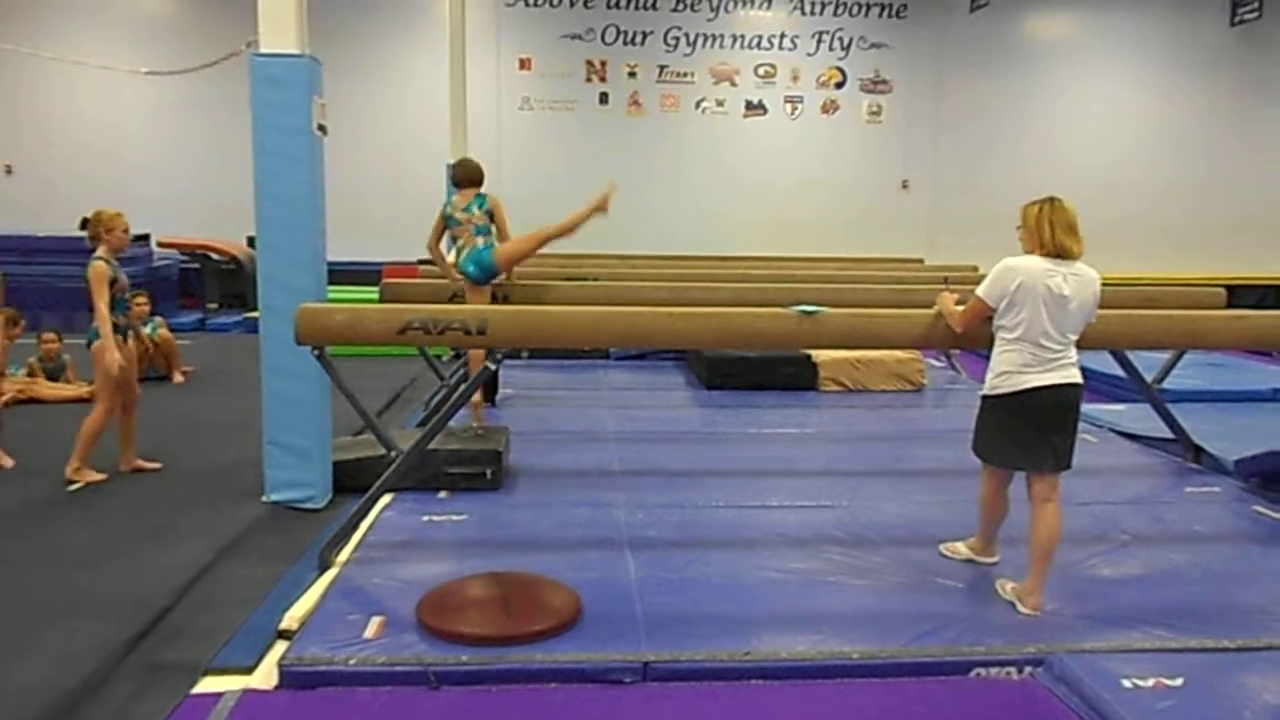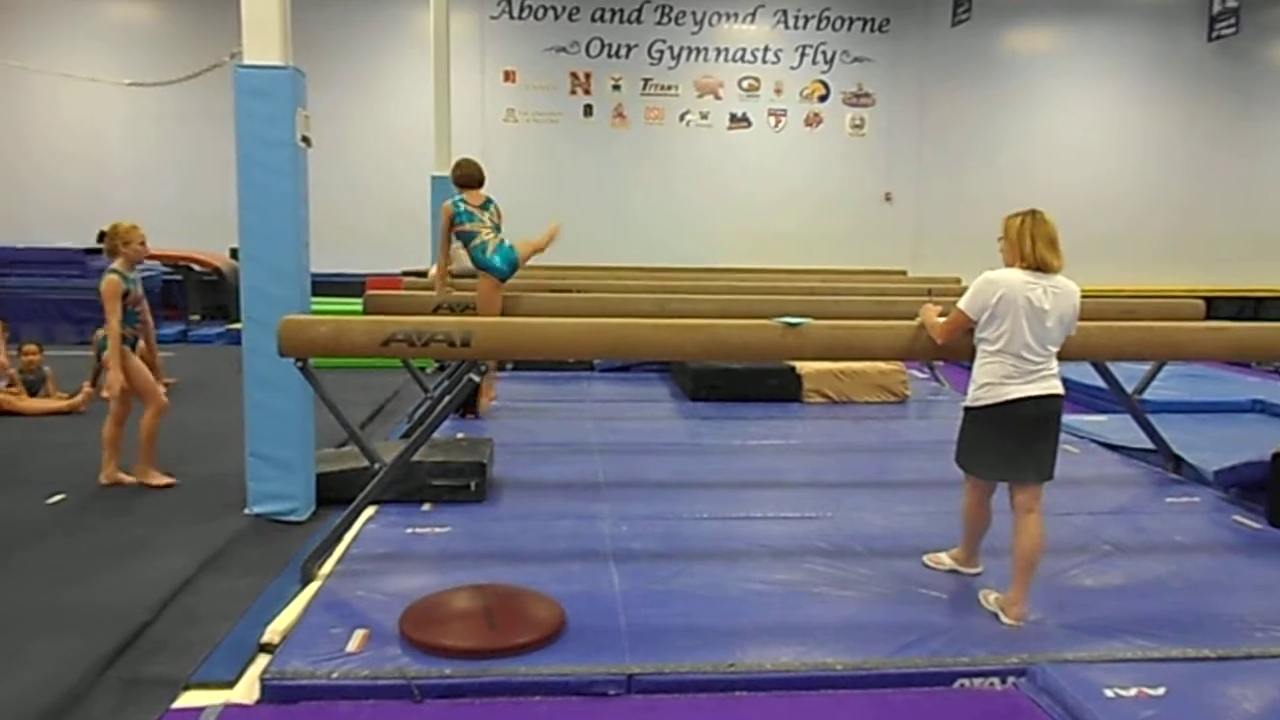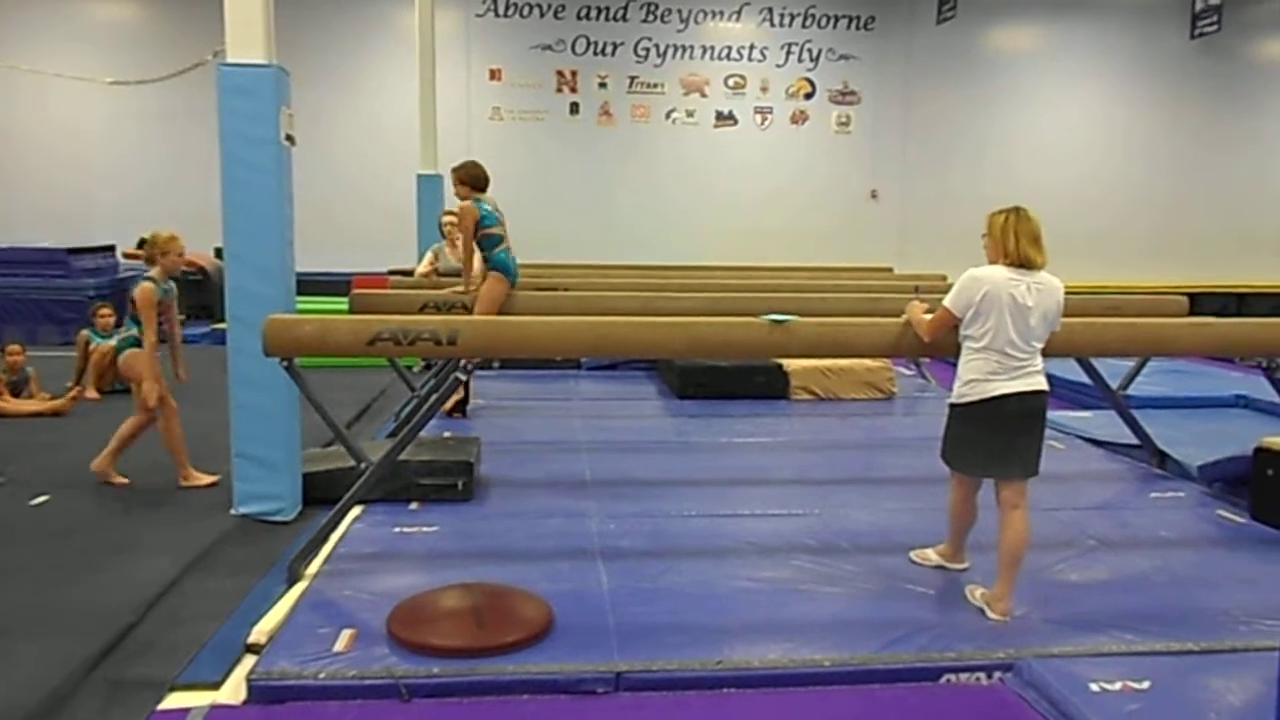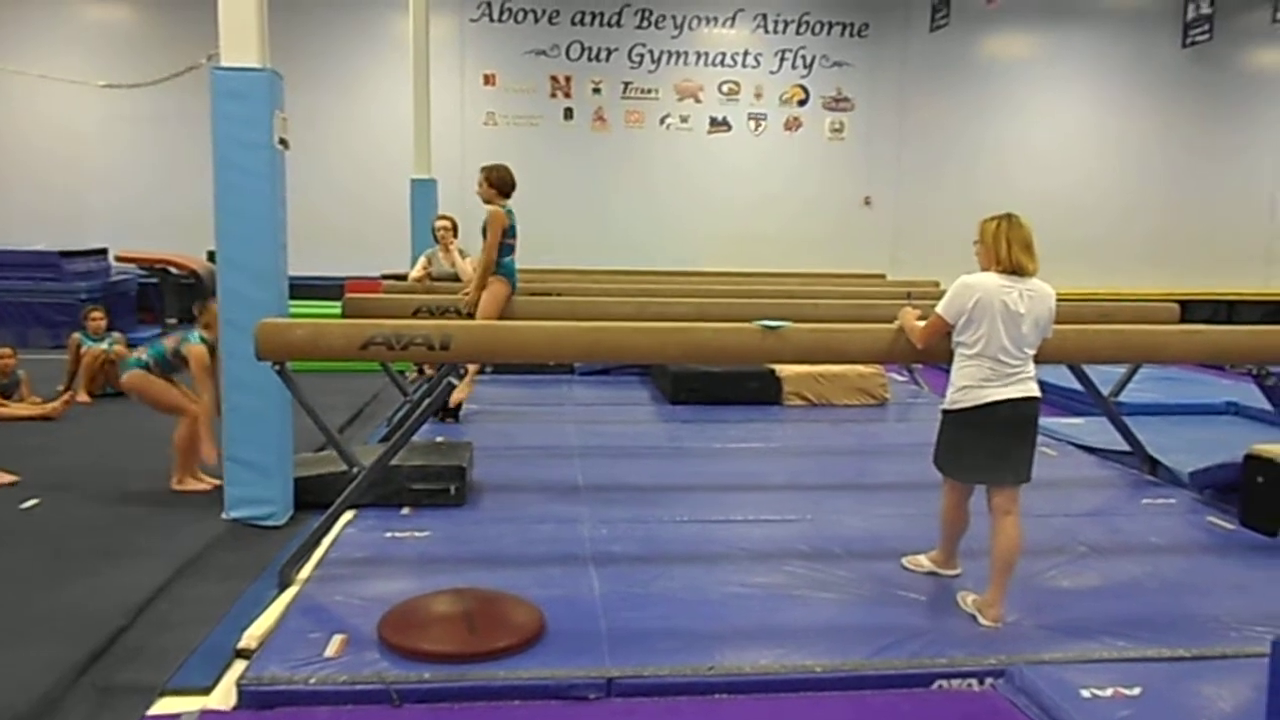
dt=0.3s
person 1, frame 1
left shoulder: (1013, 269)
right shoulder: (1089, 279)
left elbow: (963, 323)
left wrist: (946, 305)
left hip: (1012, 391)
right hip: (1064, 390)
left knee: (996, 479)
right knee: (1046, 493)
left ankle: (983, 545)
right ankle: (1032, 591)
person 1, frame 2
left shoulder: (994, 283)
right shoulder: (1069, 291)
left elbow: (945, 335)
left wrist: (929, 316)
left hip: (994, 402)
right hip: (1046, 401)
left knee: (978, 488)
right knee: (1029, 503)
left ankle: (967, 555)
right ankle: (1016, 600)
person 1, frame 3
left shoulder: (978, 280)
right shoulder: (1053, 288)
left elbow: (931, 332)
left wrist: (915, 313)
left hip: (979, 398)
right hip: (1030, 397)
left knee: (964, 485)
right knee: (1014, 499)
left ankle: (953, 551)
right ankle: (1002, 597)
person 1, frame 4
left shoulder: (971, 287)
right shoulder: (1044, 294)
left elbow: (924, 339)
left wrist: (908, 320)
left hip: (972, 405)
right hip: (1023, 404)
left knee: (957, 491)
right knee: (1006, 505)
left ankle: (946, 558)
right ankle: (994, 603)
person 2, frame 1
left shoulder: (446, 208)
right shoulder: (489, 201)
left elbow: (432, 246)
right elbow: (505, 237)
left wrist: (449, 271)
right wrist: (509, 269)
left hip: (469, 271)
right hip: (487, 258)
right knee: (544, 234)
left ankle: (476, 392)
right ankle: (594, 207)
person 2, frame 2
left shoulder: (448, 206)
right shoulder: (492, 203)
left elbow: (444, 248)
left wrist: (441, 282)
left hip: (490, 265)
right hip: (510, 255)
right knee: (530, 243)
left ankle: (488, 388)
right ankle: (547, 237)
person 2, frame 3
left shoulder: (467, 207)
right shoulder: (490, 206)
left elbow: (467, 250)
left wrist: (466, 283)
right wrist: (479, 280)
left hip: (499, 271)
right hip: (505, 268)
left ankle: (462, 384)
person 2, frame 4
left shoulder: (496, 212)
right shoulder: (501, 211)
left elbow: (491, 256)
left wrist: (476, 290)
right wrist: (474, 286)
left hip: (500, 277)
right hip: (496, 277)
left ankle: (467, 380)
person 3, frame 1
left shoulder: (112, 263)
right shoulder: (99, 266)
right elbow: (102, 309)
left wrist: (128, 339)
right wrist: (110, 348)
left hip: (121, 335)
right hip: (107, 337)
left knee: (130, 400)
right knee: (106, 407)
left ankle: (129, 459)
right ankle: (76, 467)
person 3, frame 2
left shoulder: (133, 276)
right shoulder: (113, 280)
left elbow: (145, 317)
right elbow: (113, 325)
left wrist: (152, 350)
right wrist: (115, 369)
left hip: (128, 346)
right hip: (117, 348)
left knee: (119, 412)
right knee: (158, 403)
left ankle: (109, 471)
right ankle: (145, 469)
person 3, frame 3
left shoulder: (169, 286)
right shoulder: (148, 288)
left elbow: (174, 328)
right elbow: (150, 335)
left wrist: (178, 365)
right wrist: (149, 379)
left hip: (140, 350)
right hip: (132, 349)
left knee: (147, 413)
right knee: (167, 408)
left ankle: (104, 462)
right ankle: (186, 475)
person 3, frame 4
left shoulder: (210, 345)
right shoulder: (198, 348)
left elbow: (214, 389)
right elbow: (205, 396)
right wrist: (207, 442)
left hip: (150, 372)
right hip: (135, 373)
left knee: (195, 410)
right knee: (192, 414)
left ankle: (192, 472)
right ankle: (180, 478)
